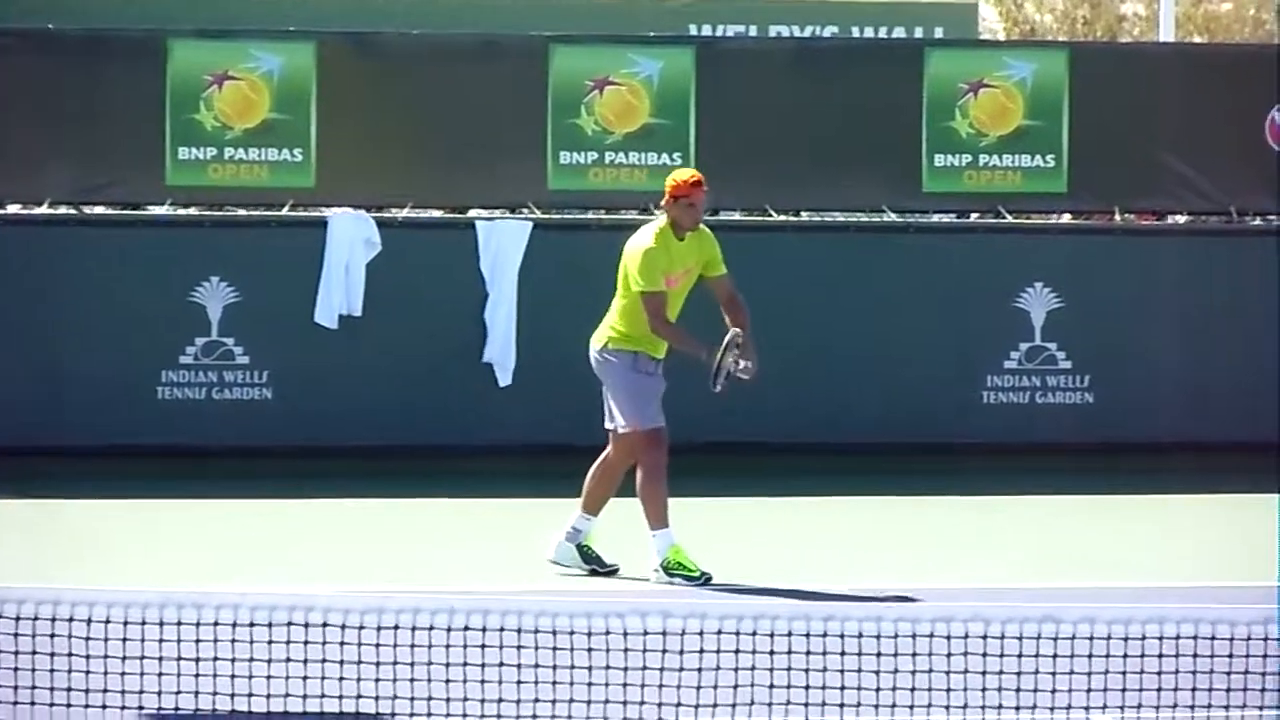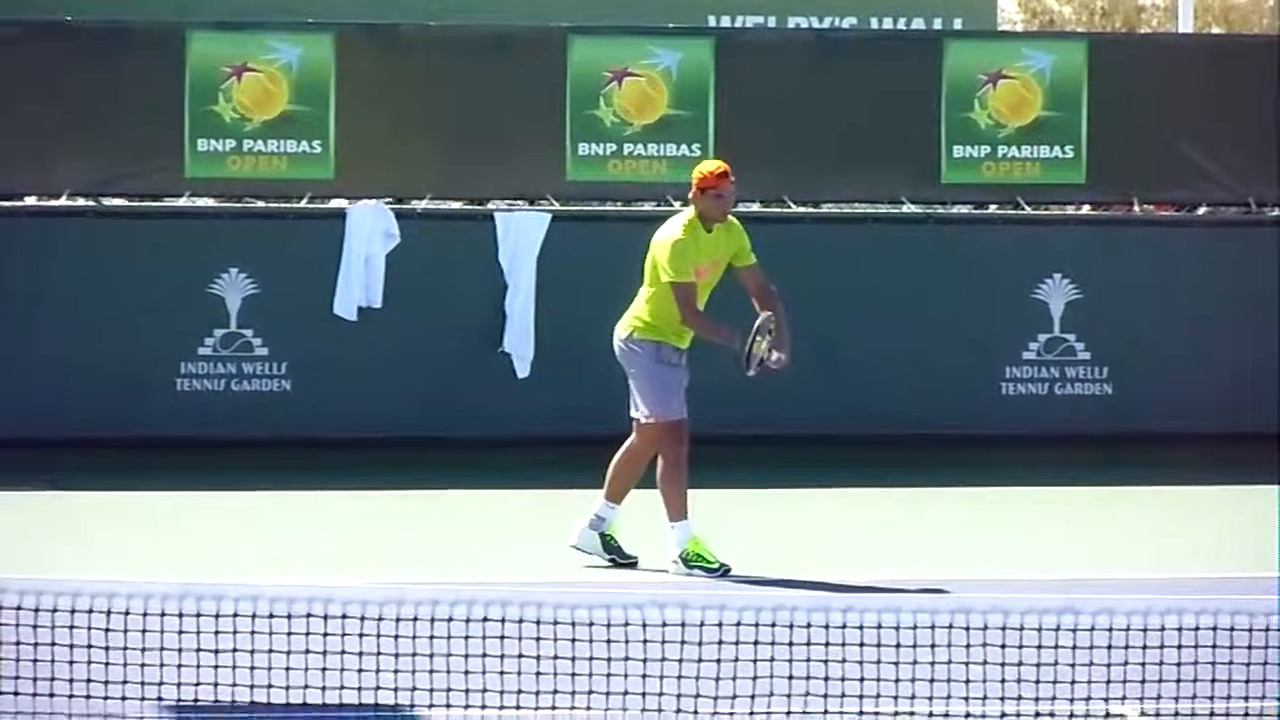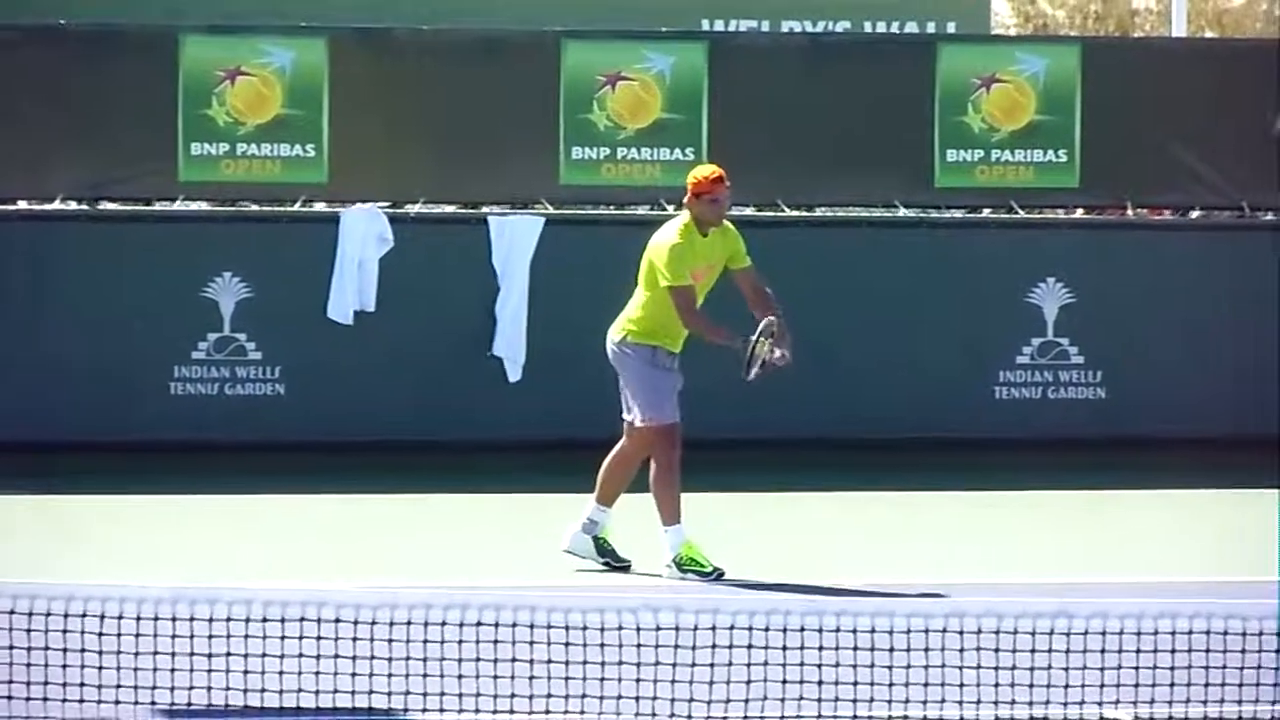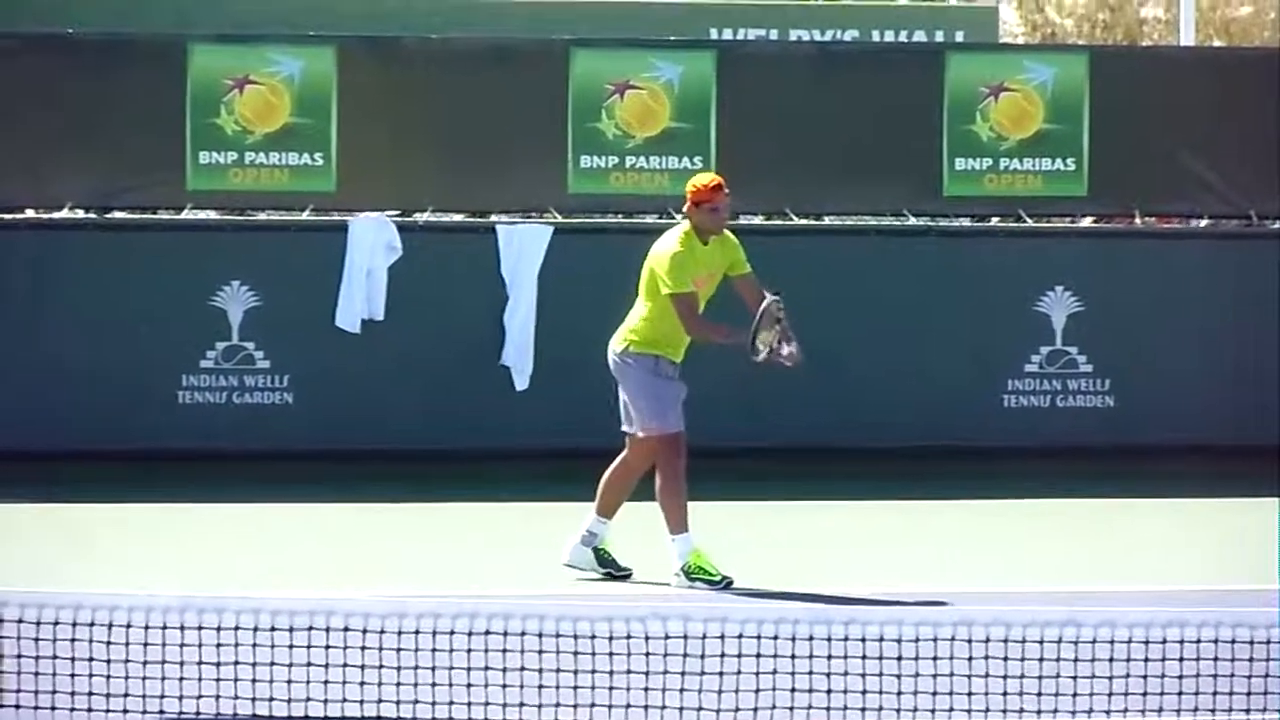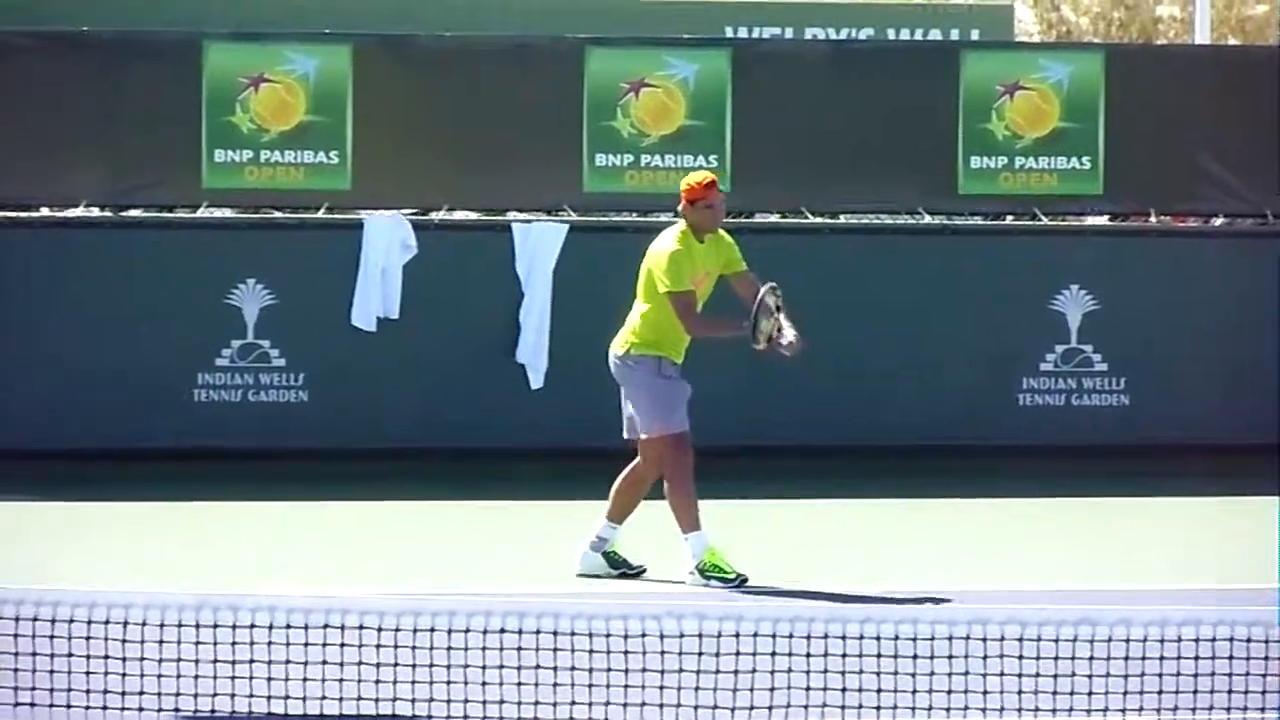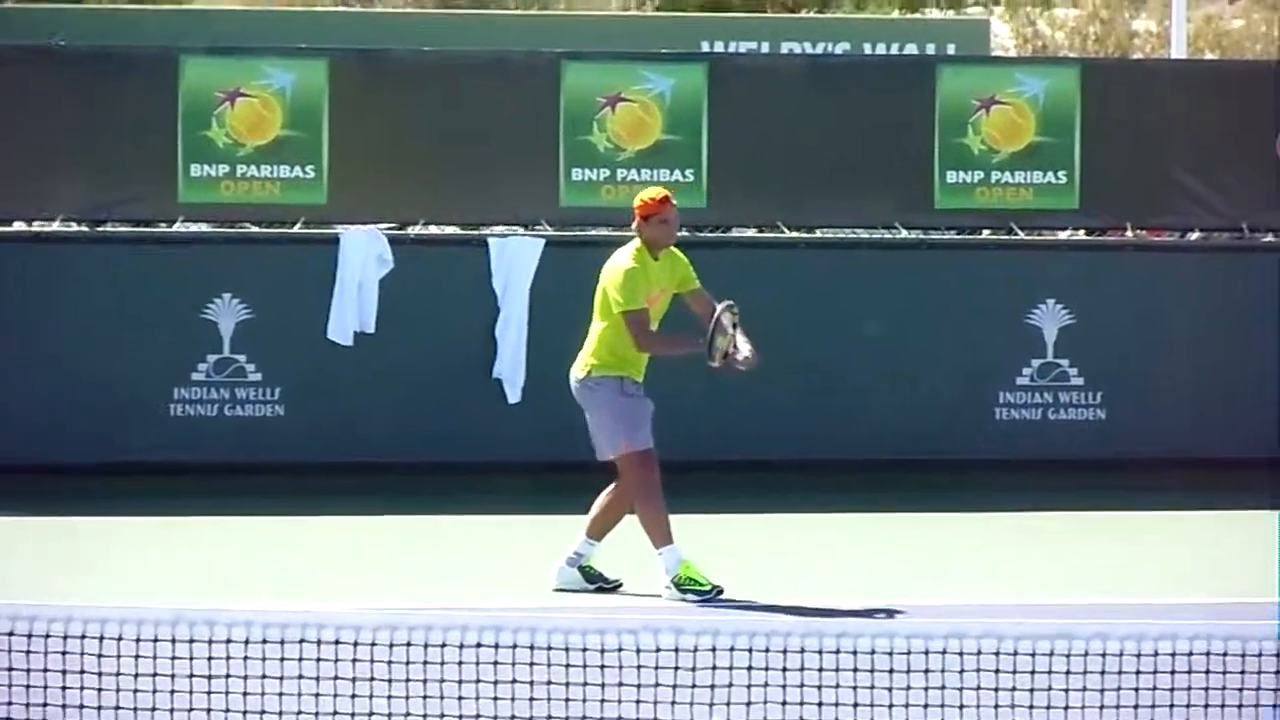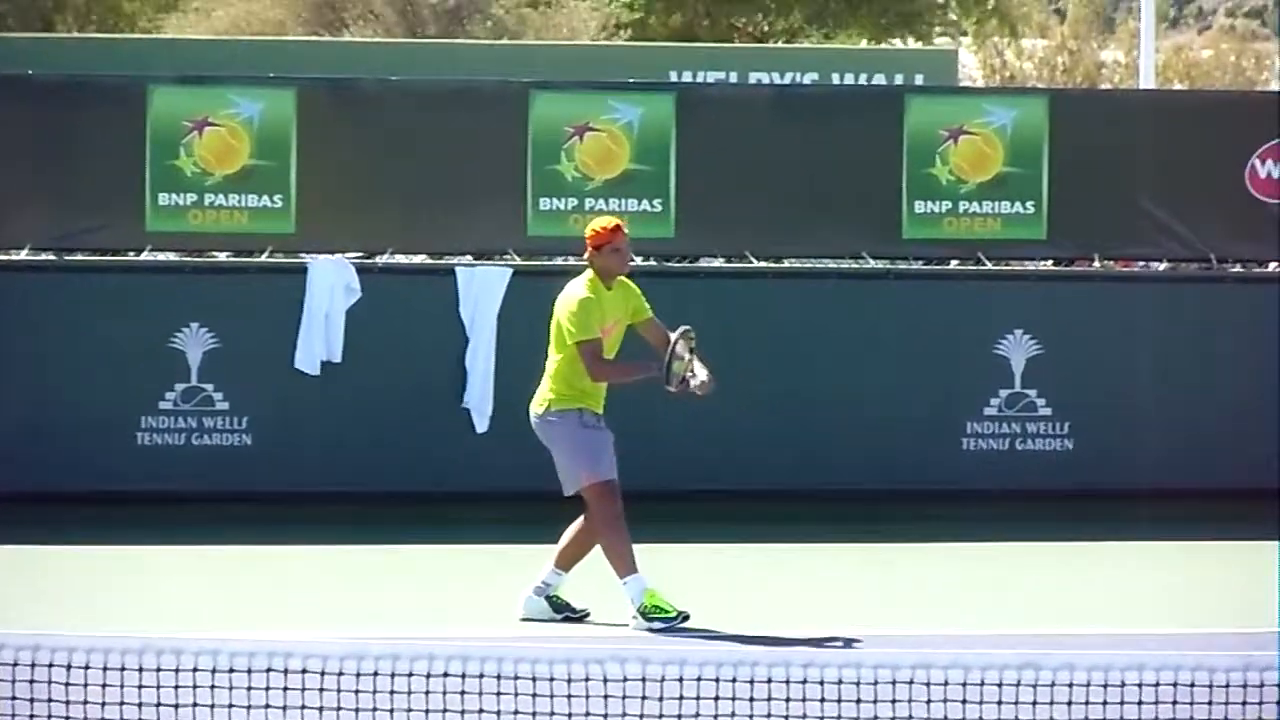
dt=0.2s
person 1, frame 1
left shoulder: (703, 240)
right shoulder: (648, 248)
left elbow: (729, 298)
right elbow: (658, 322)
left wrist: (744, 344)
right wrist: (706, 353)
left hip: (644, 354)
right hip: (622, 350)
left knee: (622, 450)
right knee: (653, 447)
left ankle: (572, 540)
right ankle: (666, 555)
person 1, frame 2
left shoulder: (732, 231)
right shoulder: (676, 239)
left elbow: (761, 289)
right elbow: (688, 314)
left wrist: (779, 337)
right wrist: (738, 342)
left hip: (668, 344)
right hip: (646, 340)
left knee: (645, 440)
right knee: (674, 438)
left ankle: (595, 527)
right ankle: (685, 547)
person 1, frame 3
left shoulder: (726, 235)
right shoulder: (673, 244)
left elbow: (757, 292)
right elbow: (690, 317)
left wrist: (780, 337)
right wrist: (741, 342)
left hip: (660, 347)
right hip: (639, 344)
left knee: (636, 443)
right knee: (667, 442)
left ankle: (588, 531)
right ankle: (678, 551)
person 1, frame 4
left shoulder: (725, 243)
right shoulder: (673, 253)
left elbow: (757, 298)
right elbow: (693, 324)
right wrist: (747, 338)
left hip: (659, 357)
right hip: (641, 354)
left knee: (638, 455)
right knee: (671, 451)
left ankle: (587, 543)
right ankle: (687, 560)
person 1, frame 5
left shoulder: (720, 242)
right shoulder: (671, 251)
left elbow: (755, 294)
right elbow: (691, 322)
left wrist: (785, 328)
right wrist: (748, 329)
left hip: (659, 358)
right hip: (642, 356)
left knee: (651, 461)
right knee: (678, 452)
left ankle: (597, 548)
right ankle: (701, 558)
person 1, frame 6
left shoulder: (673, 261)
right shoulder: (625, 269)
left elbow: (708, 310)
right elbow: (643, 340)
left wrist: (740, 342)
right wrist: (702, 346)
left hip: (621, 379)
right hip: (603, 377)
left knee: (631, 480)
right knee: (644, 470)
left ankle: (574, 564)
right ankle: (675, 571)
person 1, frame 7
left shoulder: (625, 291)
right shoulder: (579, 300)
left elbow: (664, 339)
right elbow: (596, 369)
left wrist: (695, 367)
right wrist: (656, 369)
left hip: (583, 411)
right hip: (563, 411)
left knee: (600, 510)
right knee: (607, 501)
left ankle: (541, 594)
right ankle: (642, 601)
